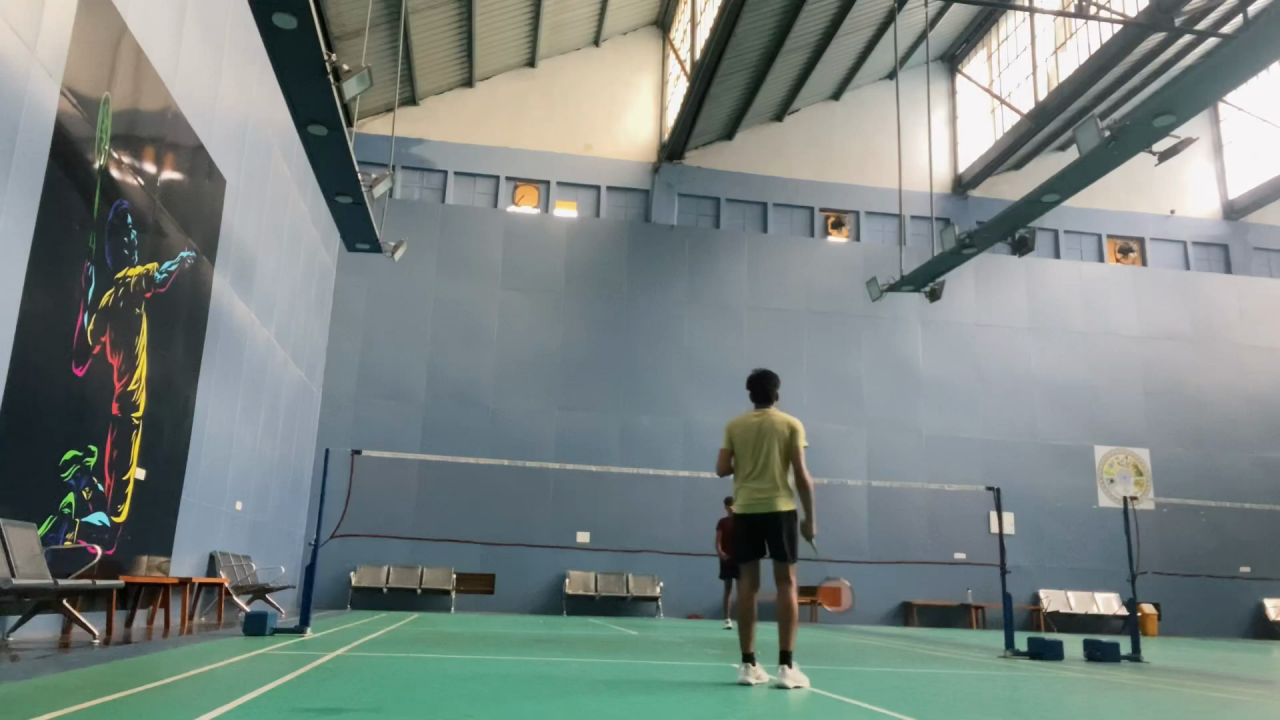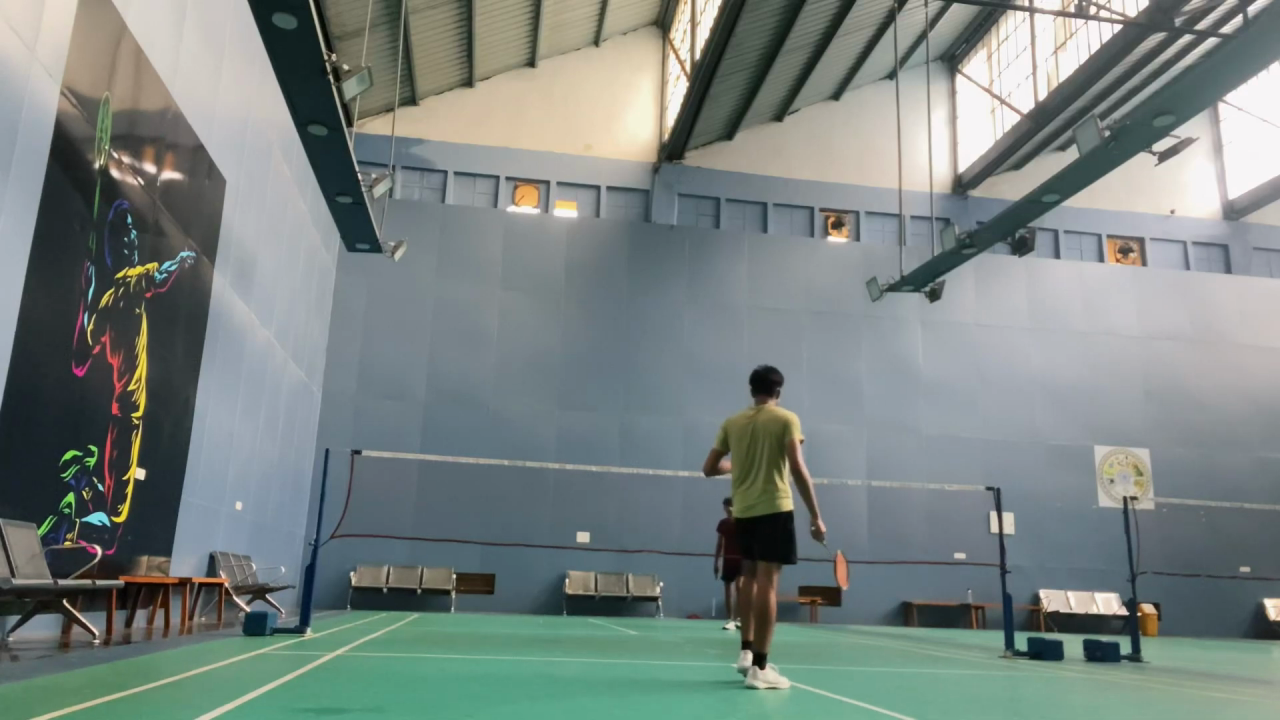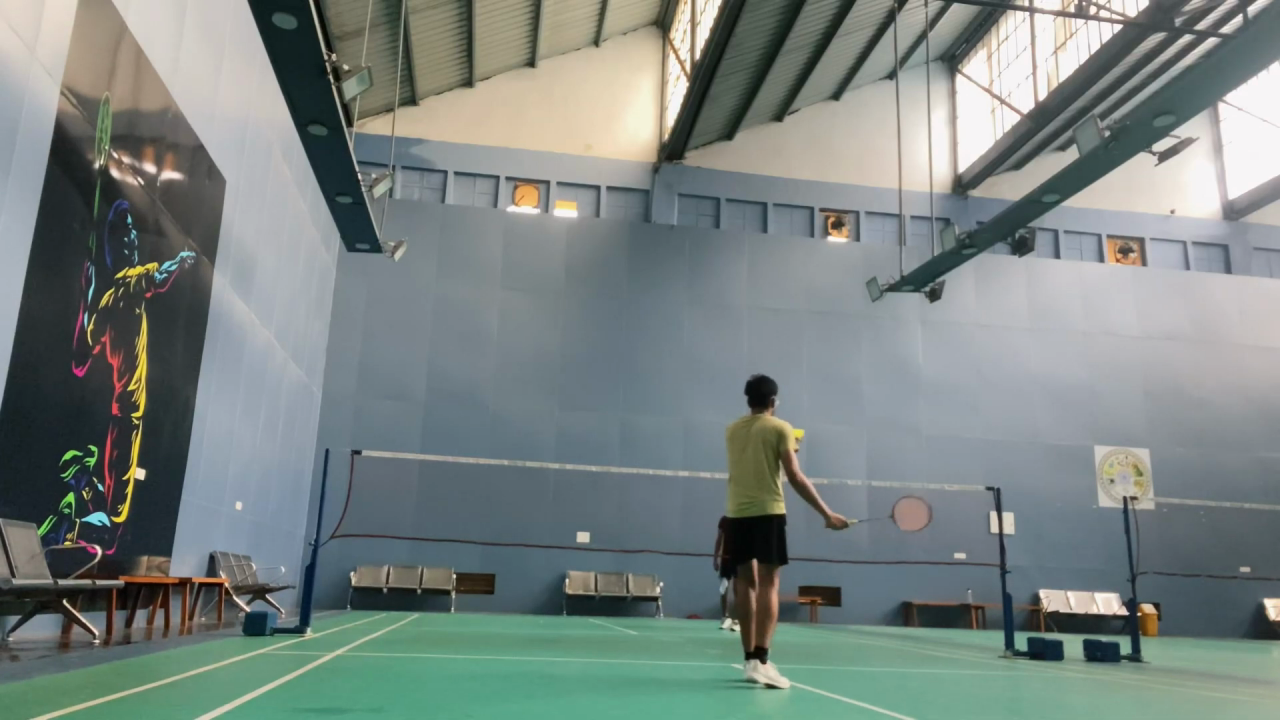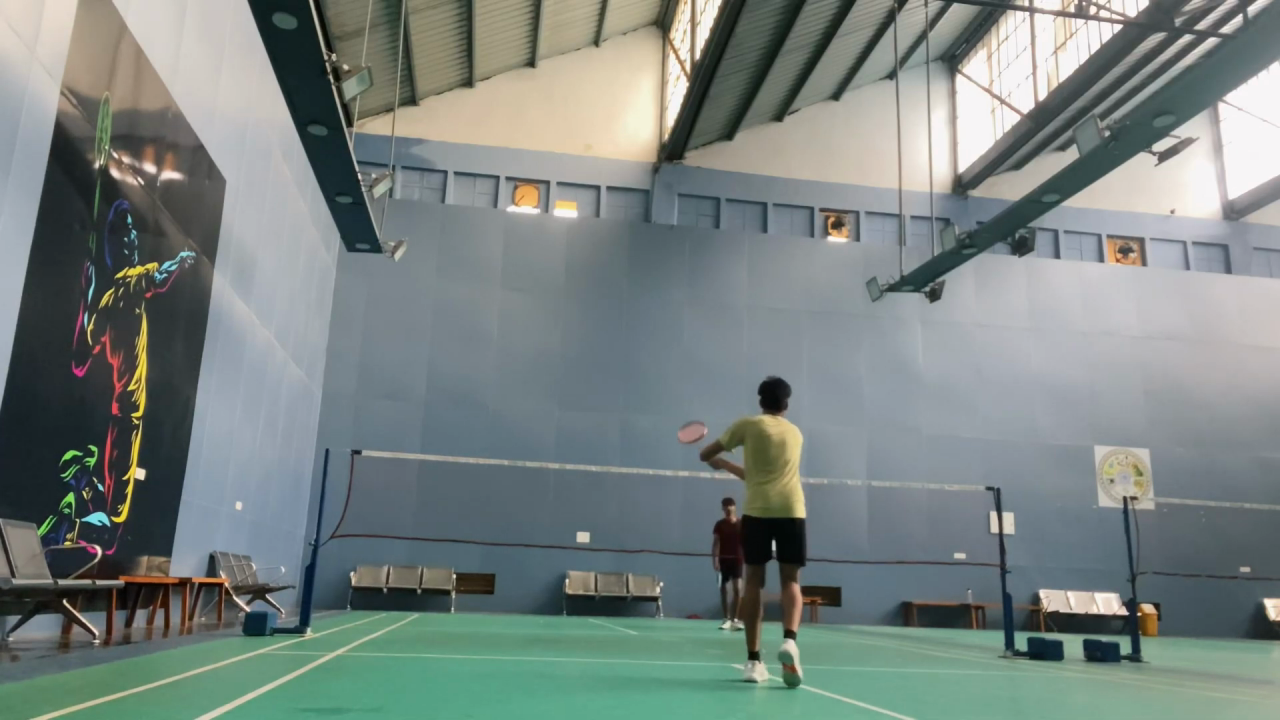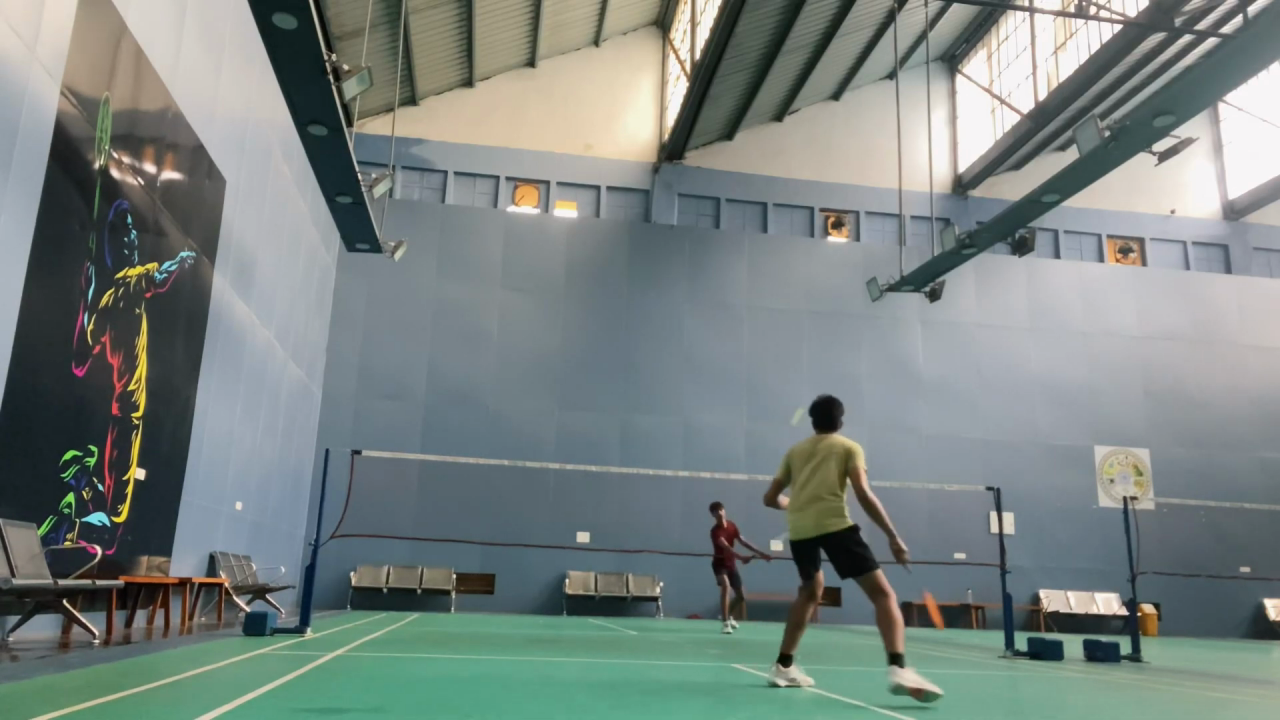
dt=0.7s
person 1, frame 1
left shoulder: (138, 279)
right shoulder: (106, 290)
left elbow: (159, 276)
right elbow: (80, 358)
left wrist: (178, 264)
right wrist: (85, 300)
left hip: (129, 395)
left knee: (119, 472)
left ankle: (110, 533)
person 1, frame 2
left shoulder: (138, 278)
right shoulder: (108, 290)
left elbow: (159, 276)
right elbow: (81, 358)
left wrist: (178, 263)
right wrist: (86, 299)
left hip: (129, 397)
left knee: (120, 472)
left ankle: (109, 537)
person 1, frame 3
left shoulder: (137, 279)
right shoulder: (106, 289)
left elbow: (159, 277)
right elbow: (81, 358)
left wrist: (178, 264)
right wrist: (86, 300)
left hip: (129, 394)
left knee: (120, 469)
right knee: (101, 467)
left ankle: (111, 530)
person 1, frame 4
left shoulder: (138, 278)
right shoulder: (104, 288)
left elbow: (159, 277)
right elbow: (80, 358)
left wrist: (177, 264)
right wrist: (86, 299)
left hip: (128, 393)
left knee: (120, 467)
left ankle: (112, 531)
person 1, frame 5
left shoulder: (139, 277)
right shoulder: (101, 286)
left elbow: (159, 276)
right elbow: (82, 355)
left wrist: (176, 265)
right wrist: (86, 300)
left hip: (129, 392)
left knee: (120, 470)
left ankle: (111, 532)
person 2, frame 1
left shoulder: (735, 426)
right shoulder: (791, 424)
left elbow: (722, 469)
right elbow: (801, 475)
right wrist: (809, 517)
left hip: (744, 511)
right hip: (780, 509)
left knee: (748, 584)
right knee: (786, 584)
left ankle: (748, 664)
right ankle: (786, 666)
person 2, frame 2
left shoulder: (732, 423)
right shoulder: (786, 419)
left elbow: (709, 469)
right elbow: (797, 469)
right wrist: (815, 516)
left hip: (743, 511)
right hip: (774, 509)
left knee: (750, 578)
right knee: (767, 583)
left ankle: (746, 651)
right ankle: (759, 667)
person 2, frame 3
left shoulder: (732, 430)
right shoulder: (779, 428)
right elbow: (794, 477)
right wrist: (827, 513)
left hip: (736, 513)
right hip: (767, 512)
left knee: (746, 583)
right knee: (768, 584)
left ankle: (751, 659)
right ankle: (760, 661)
person 2, frame 4
left shoulder: (747, 425)
right shoulder: (796, 434)
left elbow: (707, 455)
left wrist: (719, 455)
right wrist: (730, 465)
left hip: (757, 511)
right hip: (792, 512)
left knee: (754, 583)
right knee: (790, 581)
left ankle: (753, 661)
right ankle: (789, 639)
person 2, frame 5
left shoulder: (795, 451)
right shoulder: (848, 448)
left elbow: (770, 498)
right elbow: (864, 496)
right wrist: (894, 538)
left hip: (799, 530)
right hip: (834, 525)
left knee: (810, 592)
right knee: (884, 596)
left ankle: (783, 666)
right ankle: (898, 670)
